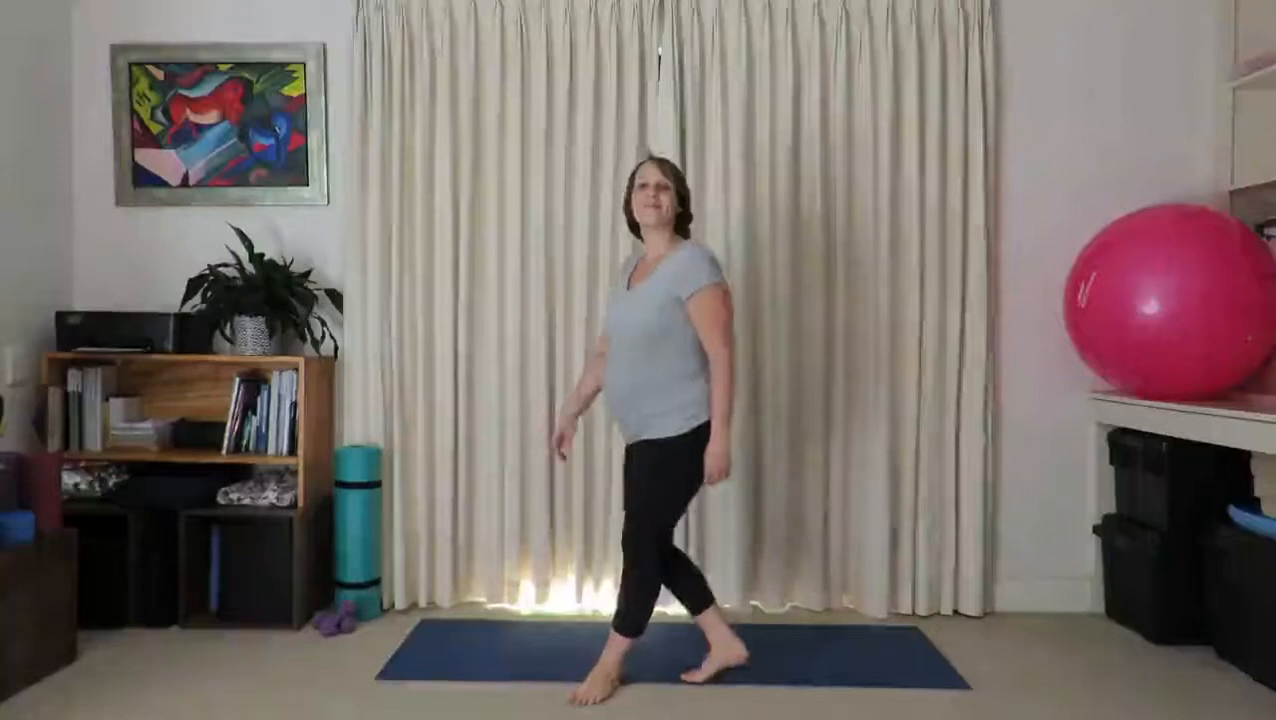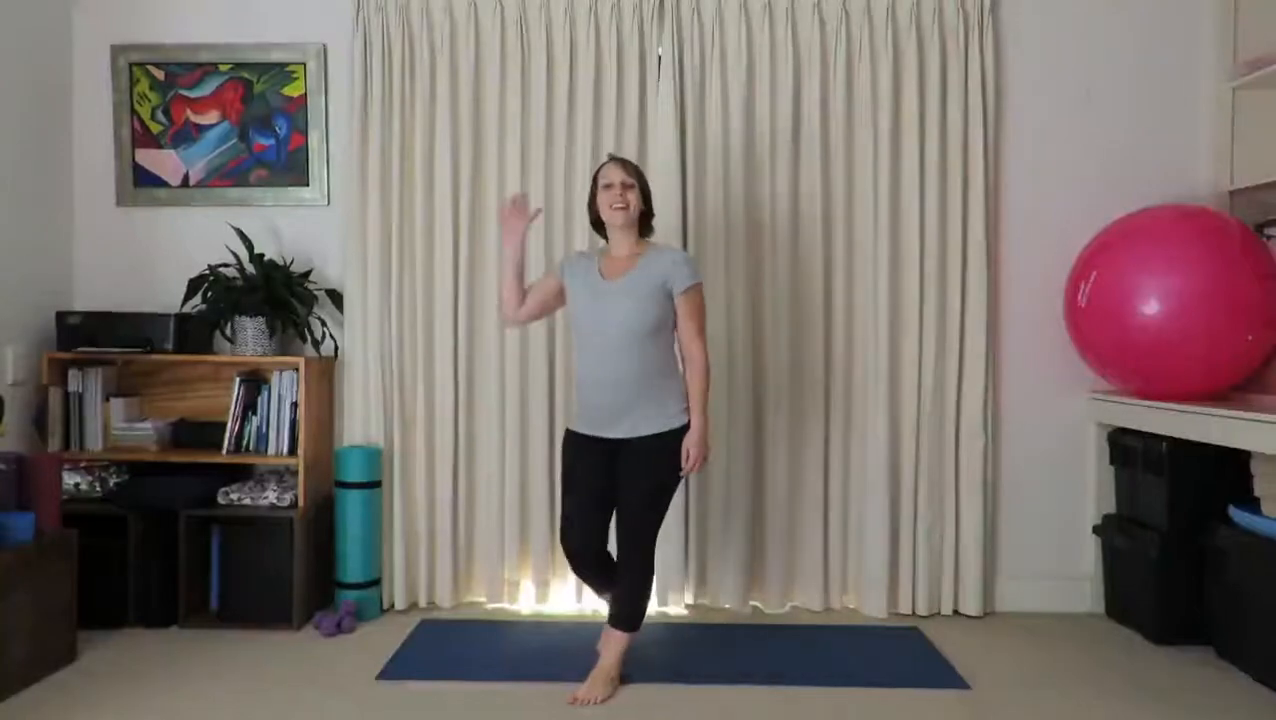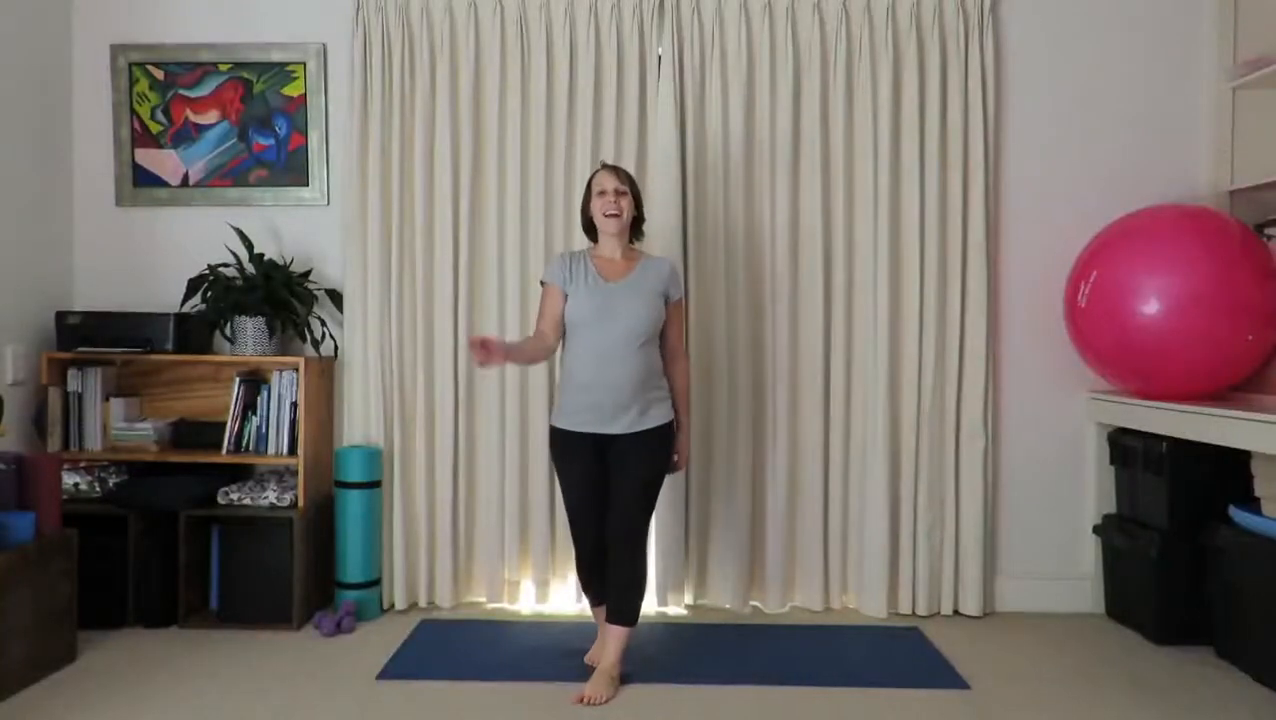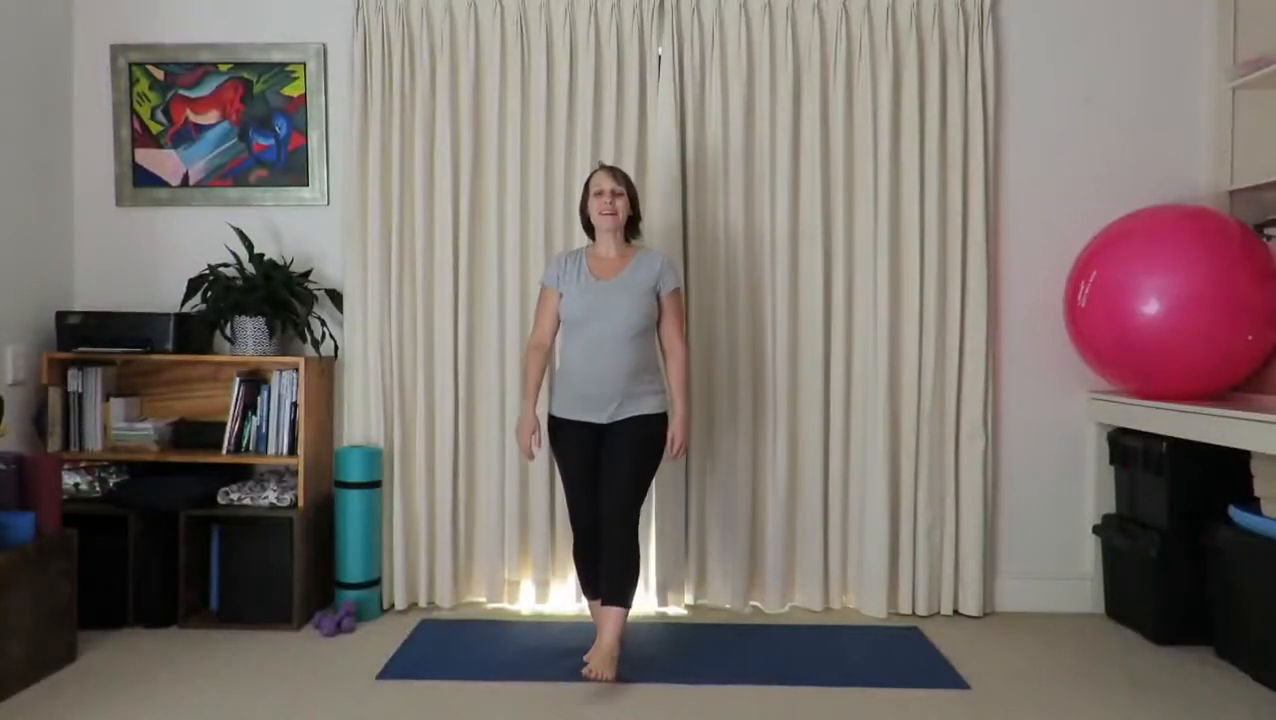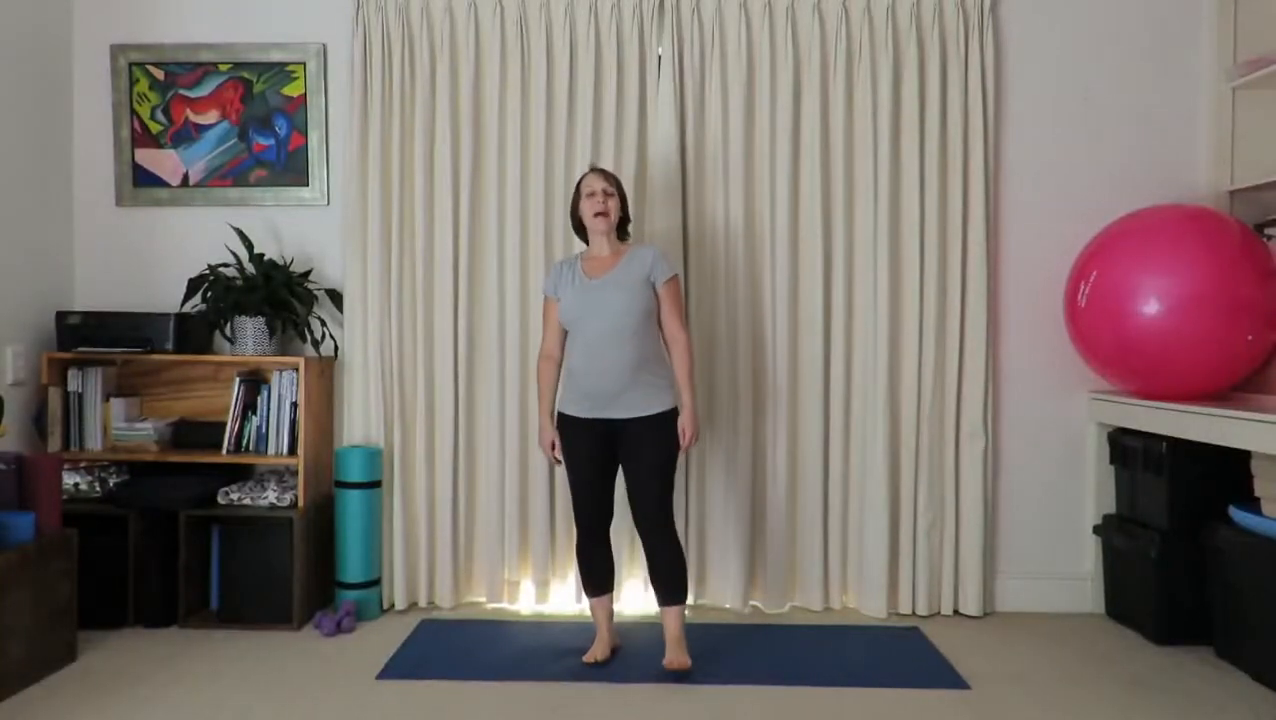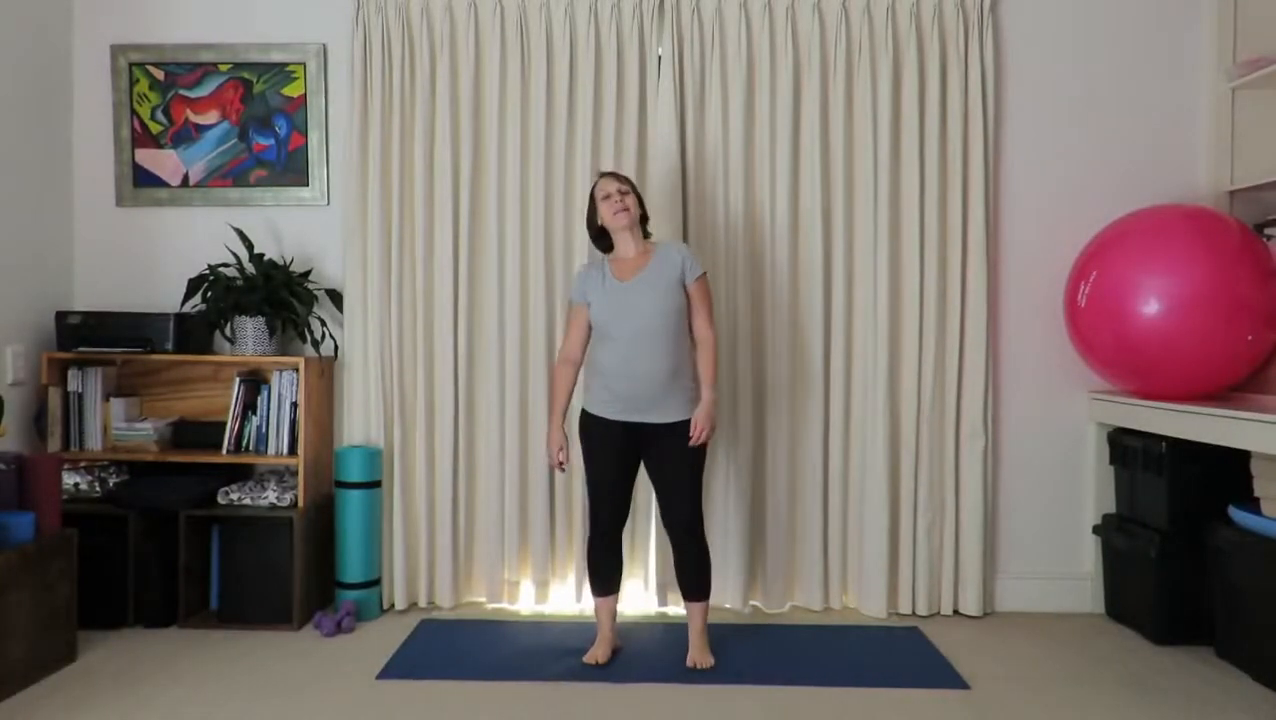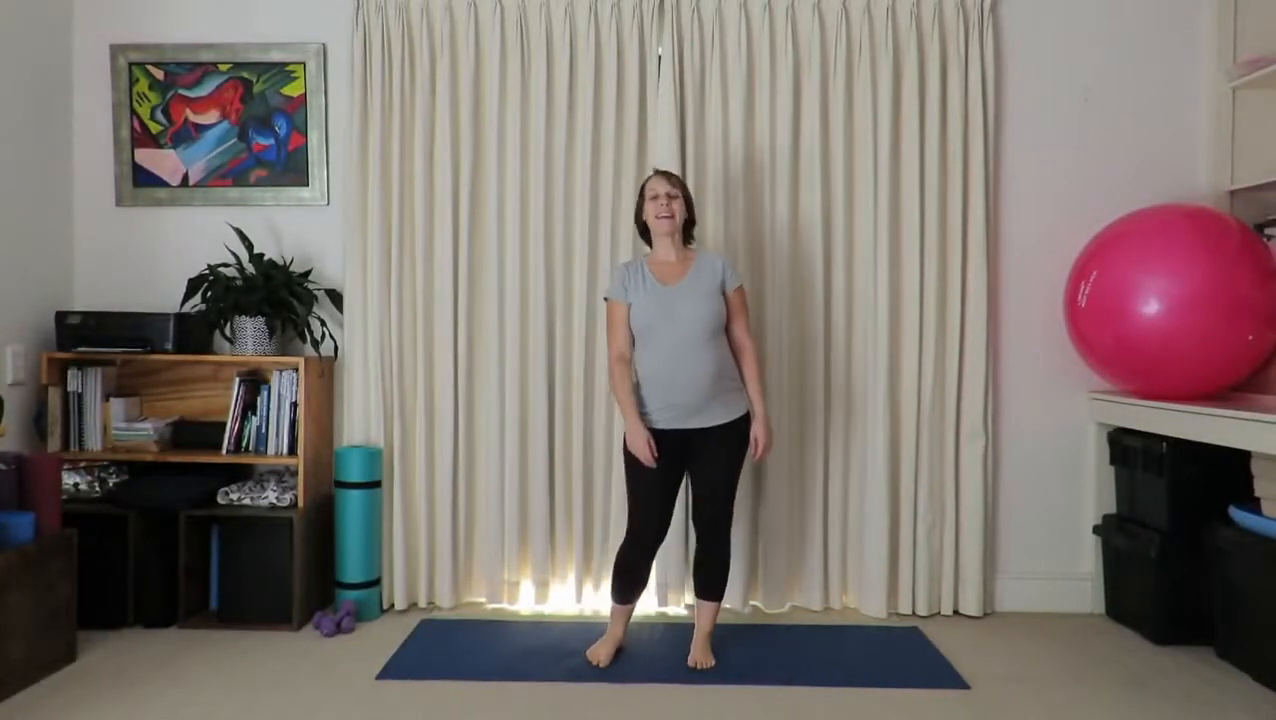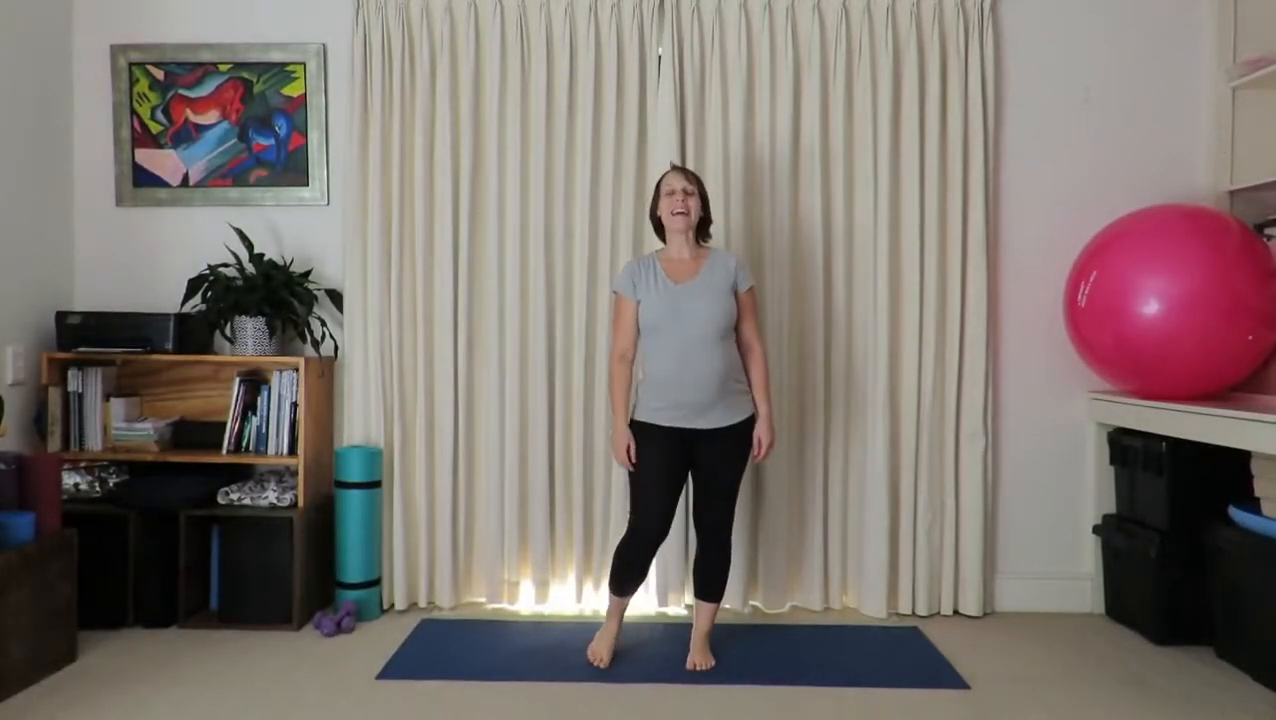
dt=0.4s
person 1, frame 1
left shoulder: (694, 263)
right shoulder: (628, 269)
left elbow: (721, 352)
right elbow: (603, 354)
left wrist: (718, 439)
right wrist: (569, 414)
left hip: (679, 434)
right hip: (644, 436)
left knee: (639, 543)
right knee: (653, 543)
left ankle: (610, 663)
right ankle: (725, 643)
person 1, frame 2
left shoulder: (672, 264)
right shoulder: (576, 267)
left elbow: (694, 349)
right elbow: (515, 313)
left wrist: (698, 427)
right wrist: (513, 245)
left hip: (657, 432)
right hip: (587, 433)
left knee: (635, 544)
right knee: (579, 543)
left ankle: (610, 663)
right ankle: (620, 607)
person 1, frame 3
left shoulder: (662, 273)
right shoulder: (565, 268)
left elbow: (676, 358)
right elbow: (543, 343)
left wrist: (683, 427)
right wrist: (505, 351)
left hip: (644, 429)
right hip: (575, 428)
left knee: (626, 540)
right knee: (588, 541)
left ankle: (611, 662)
right ankle: (604, 626)
person 1, frame 4
left shoulder: (657, 267)
right shoulder: (563, 267)
left elbow: (674, 348)
right elbow: (539, 342)
left wrist: (679, 414)
right wrist: (527, 409)
left hip: (637, 417)
right hip: (572, 419)
left knee: (618, 520)
right knee: (584, 527)
left ankle: (610, 645)
right ankle: (603, 630)
person 1, frame 5
left shoulder: (650, 261)
right shoulder: (561, 273)
left elbow: (677, 337)
right elbow: (551, 353)
left wrist: (688, 406)
right wrist: (546, 418)
left hip: (648, 415)
right hip: (581, 418)
left knee: (654, 521)
right knee: (591, 524)
left ankle: (675, 635)
right ankle: (604, 633)
person 1, frame 6
left shoulder: (678, 259)
right shoulder: (589, 276)
left elbow: (704, 336)
right elbow: (570, 355)
left wrist: (707, 400)
right wrist: (555, 424)
left hip: (674, 419)
right hip: (606, 420)
left knee: (685, 525)
right knee: (604, 525)
left ankle: (698, 636)
right ankle: (606, 634)
person 1, frame 7
left shoulder: (718, 269)
right shoulder: (626, 277)
left elbow: (743, 345)
right elbow: (618, 357)
left wrist: (759, 411)
right wrist: (633, 423)
left hip: (721, 423)
right hip: (655, 426)
left knee: (714, 529)
right knee: (645, 530)
left ankle: (702, 637)
right ankle: (615, 631)
person 1, frame 8
left shoulder: (730, 268)
right shoulder: (636, 273)
left elbow: (751, 346)
right elbow: (622, 355)
left wrist: (763, 413)
right wrist: (620, 424)
left hip: (726, 425)
right hip: (657, 426)
left knee: (714, 530)
right knee: (647, 529)
left ankle: (700, 637)
right ankle: (611, 624)
